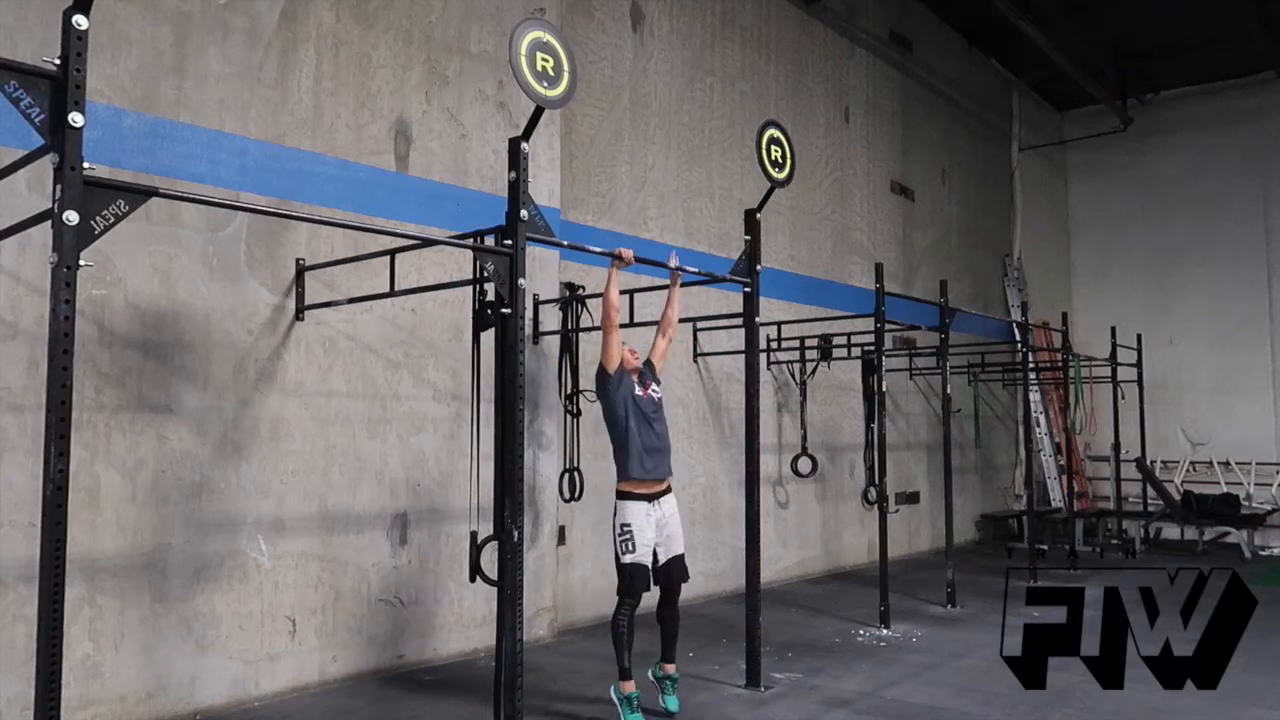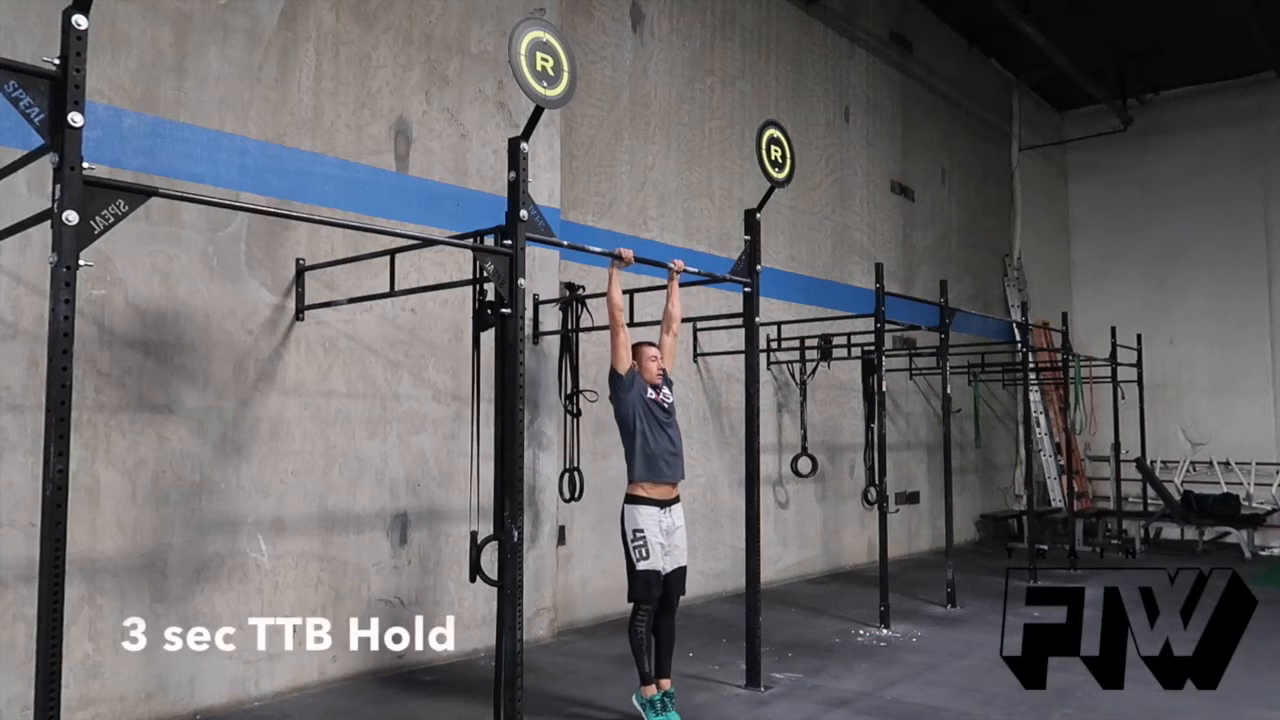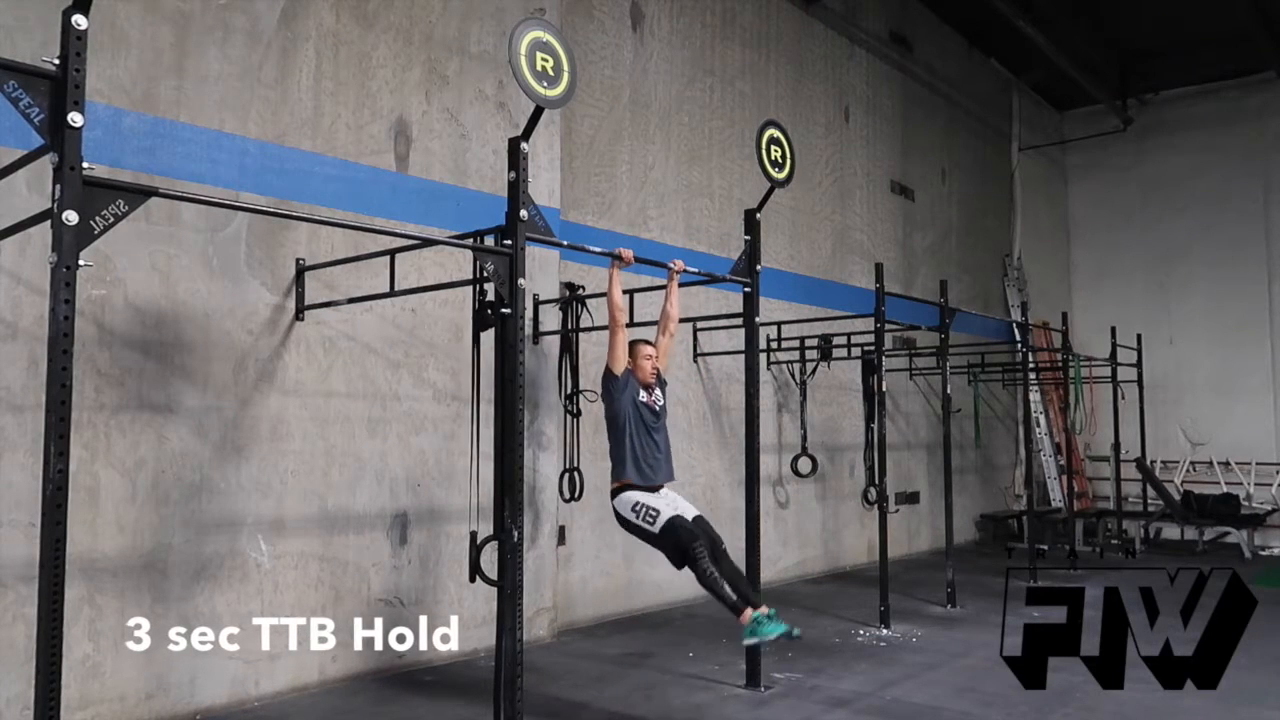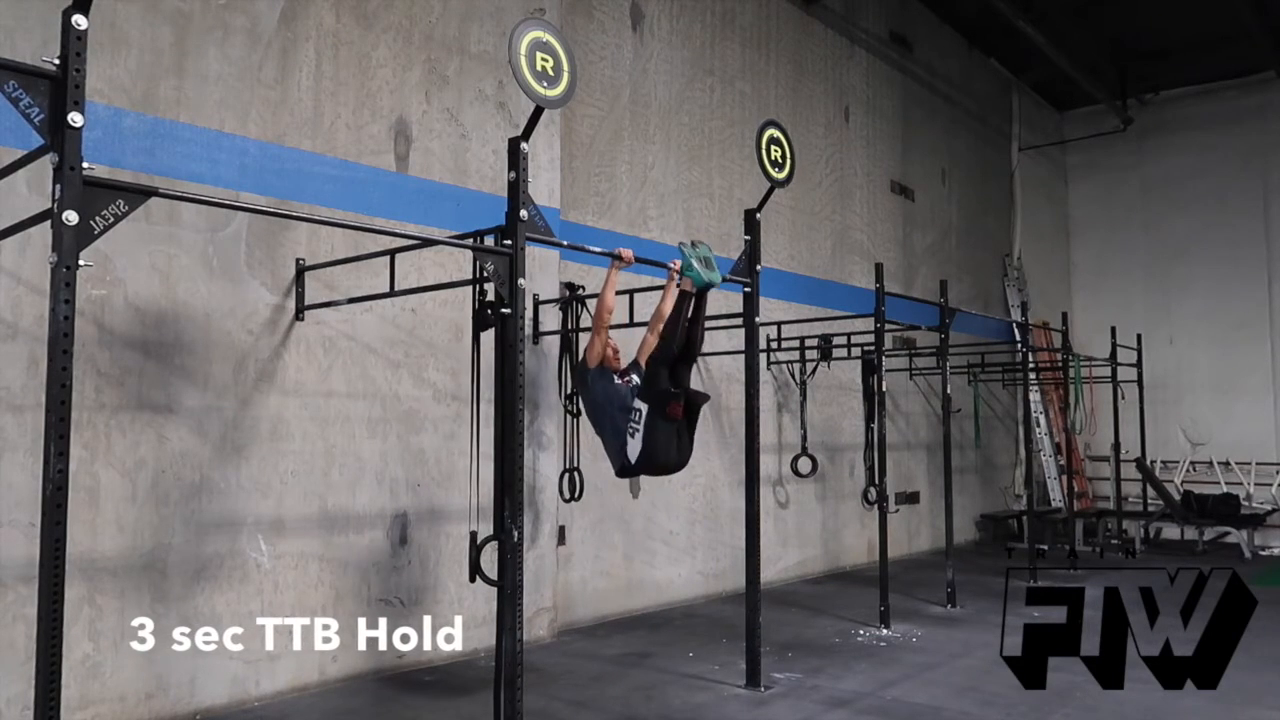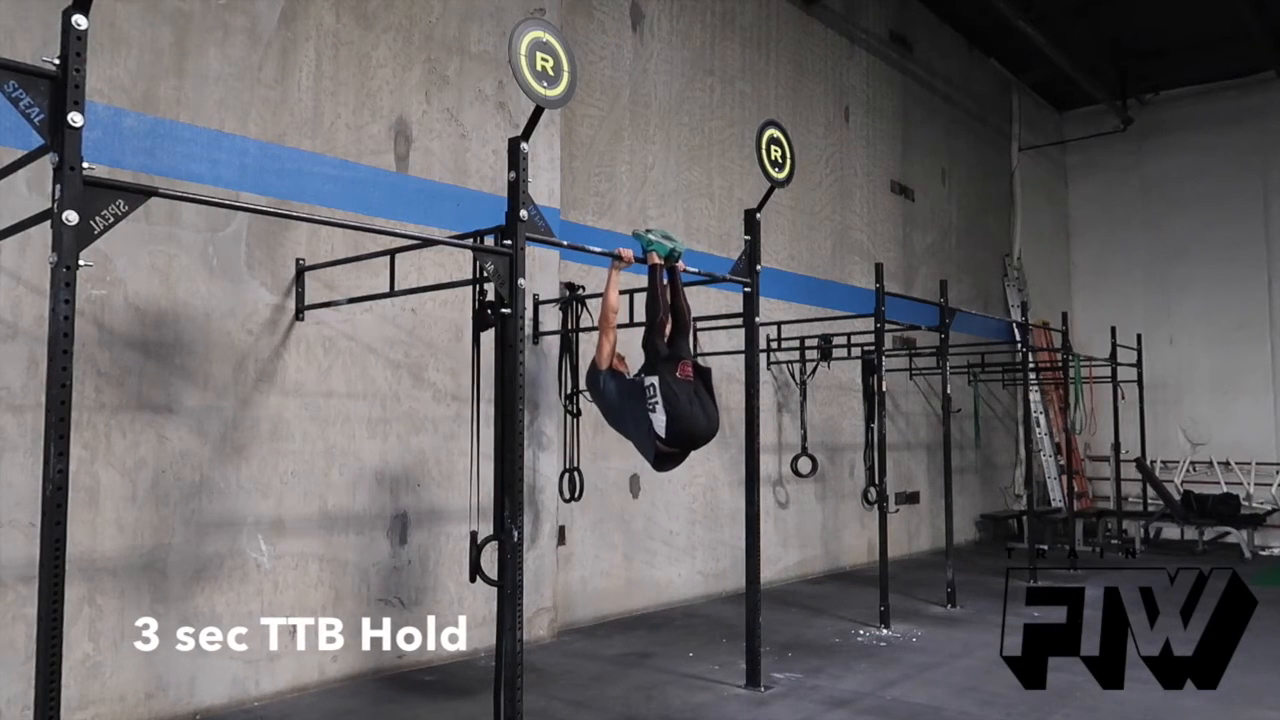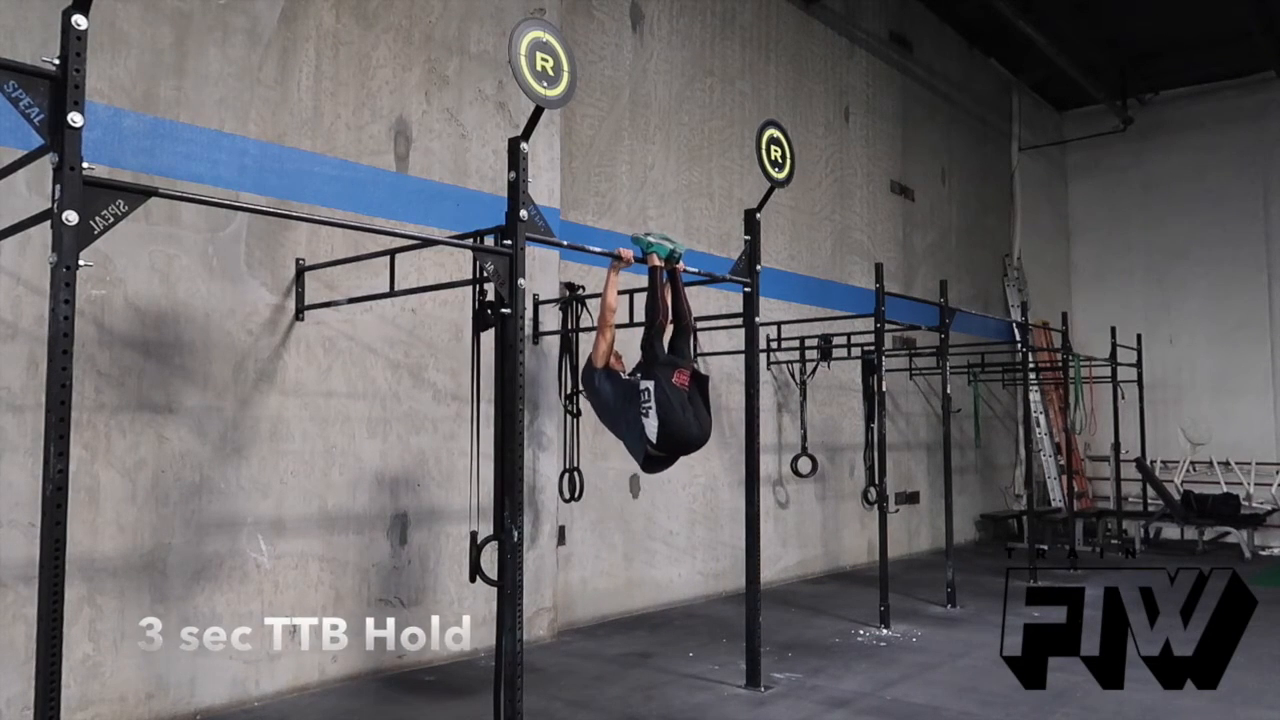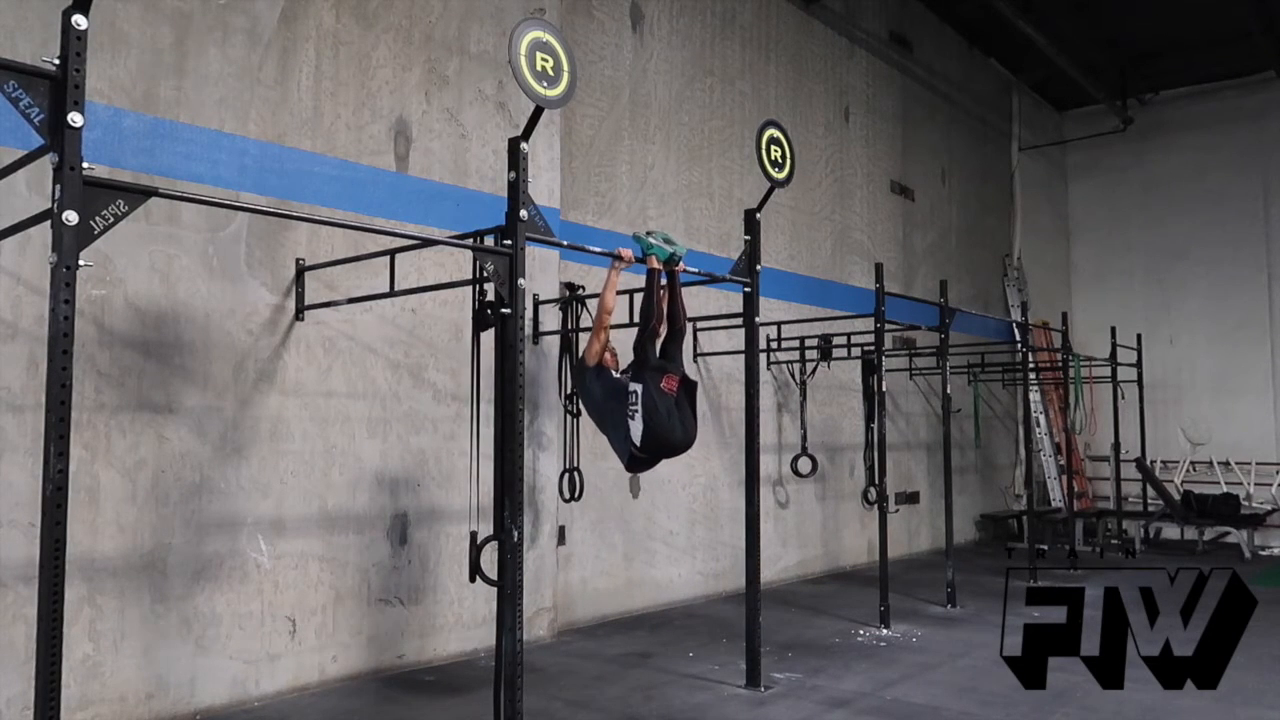
dt=0.7s
person 1, frame 1
left shoulder: (651, 380)
right shoulder: (614, 385)
left elbow: (666, 333)
right elbow: (610, 321)
left wrist: (675, 284)
right wrist: (615, 270)
left hip: (665, 500)
right hip: (634, 504)
left knee: (672, 588)
right knee: (631, 595)
left ankle: (666, 670)
person 1, frame 2
left shoulder: (664, 387)
right shoulder: (627, 388)
left elbow: (671, 327)
right elbow: (618, 324)
left wrist: (674, 281)
right wrist: (616, 269)
left hip: (673, 508)
right hip: (643, 510)
left knee: (669, 602)
right knee: (646, 601)
person 1, frame 3
left shoulder: (656, 387)
right shoulder: (621, 382)
left elbow: (668, 330)
right elbow: (618, 325)
left wrist: (673, 283)
right wrist: (616, 271)
left hip: (661, 493)
right hip: (631, 496)
left knee: (710, 543)
right knee: (696, 542)
left ankle: (757, 613)
right ankle: (748, 617)
person 1, frame 4
left shoulder: (634, 374)
right shoulder: (591, 377)
left elbow: (656, 329)
right elbow: (602, 322)
left wrist: (672, 281)
right wrist: (615, 269)
left hip: (672, 453)
right hip: (642, 455)
left knee: (683, 358)
right knee: (659, 362)
right ankle: (691, 285)
person 1, frame 5
left shoulder: (643, 378)
right shoulder: (603, 382)
left elbow: (664, 327)
right elbow: (608, 325)
left wrist: (673, 277)
right wrist: (615, 270)
left hip: (701, 425)
right hip: (670, 433)
person 1, frame 6
left shoulder: (641, 377)
right shoulder: (598, 380)
left elbow: (662, 324)
right elbow: (606, 324)
left wrist: (671, 278)
right wrist: (614, 270)
right knee: (655, 333)
person 1, frame 7
left shoulder: (634, 375)
right shoulder: (590, 376)
left elbow: (658, 325)
right elbow: (602, 323)
left wrist: (672, 277)
right wrist: (616, 269)
